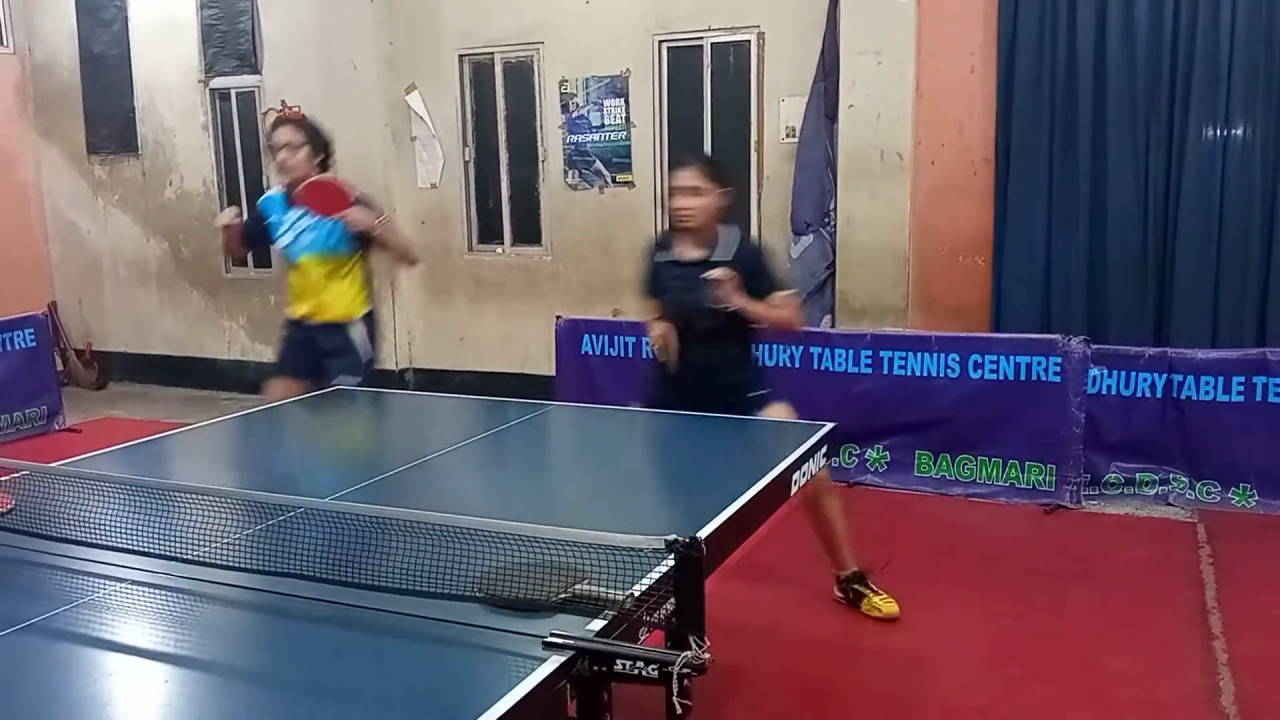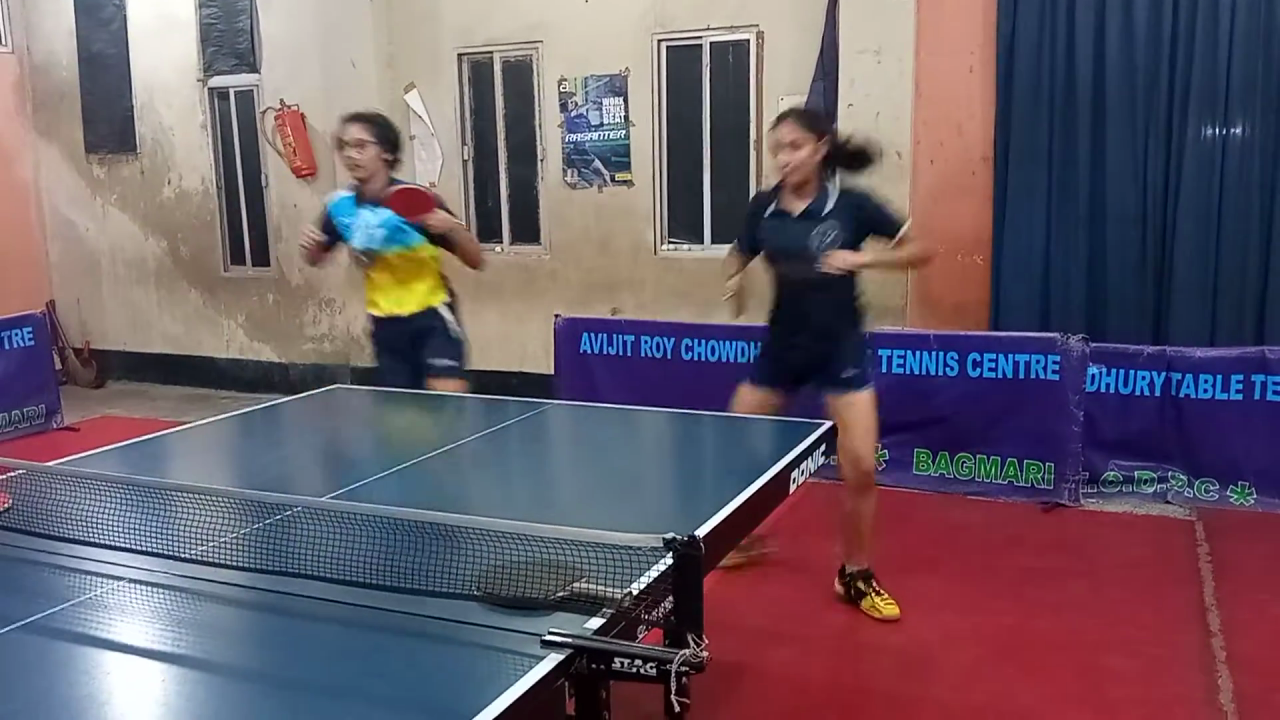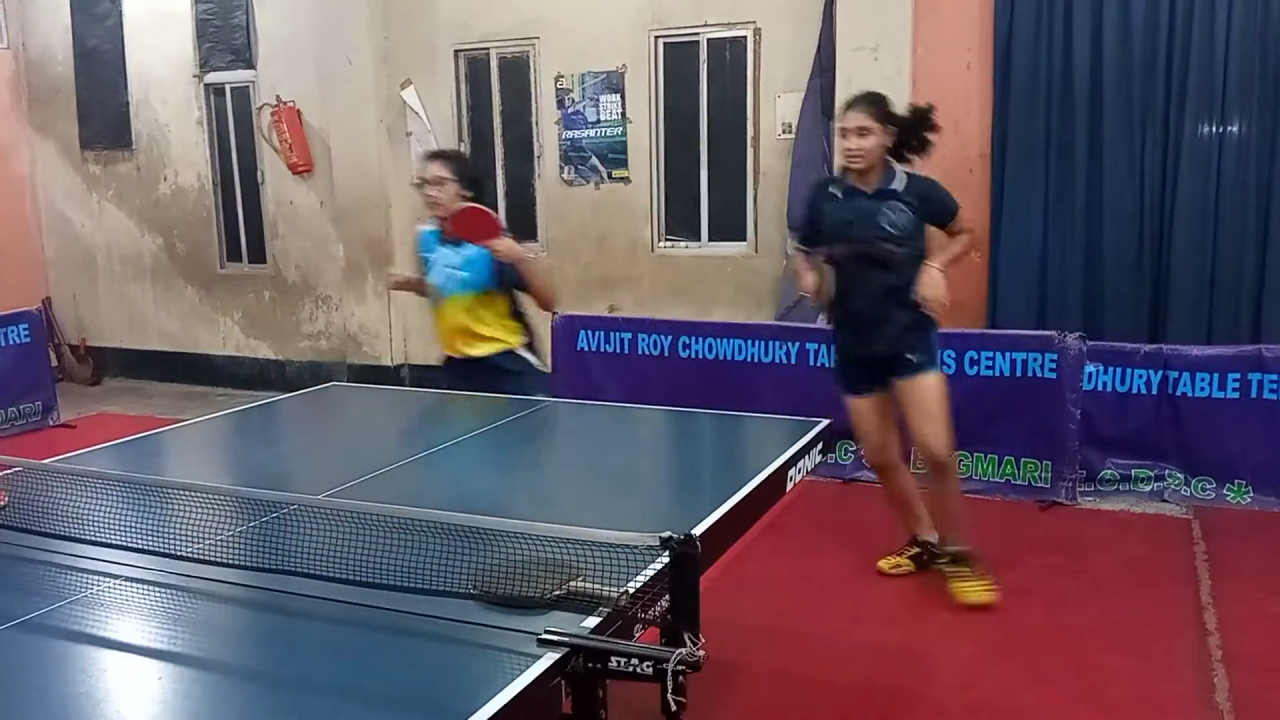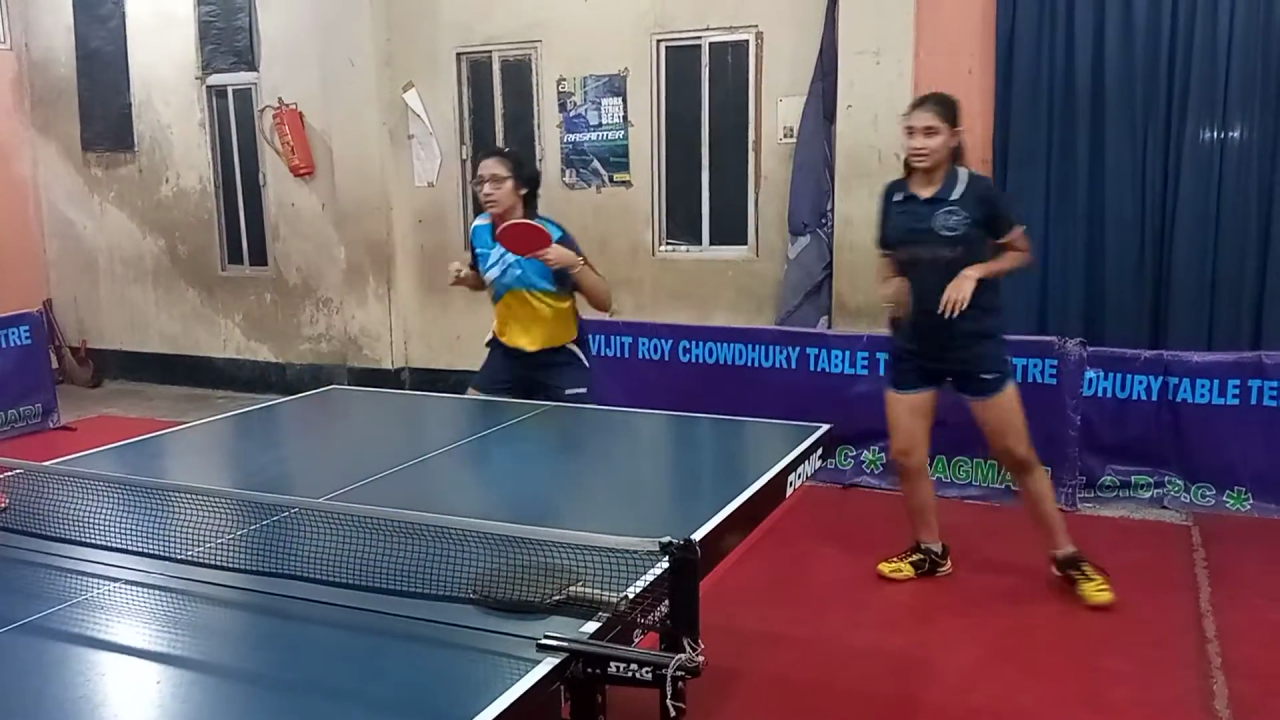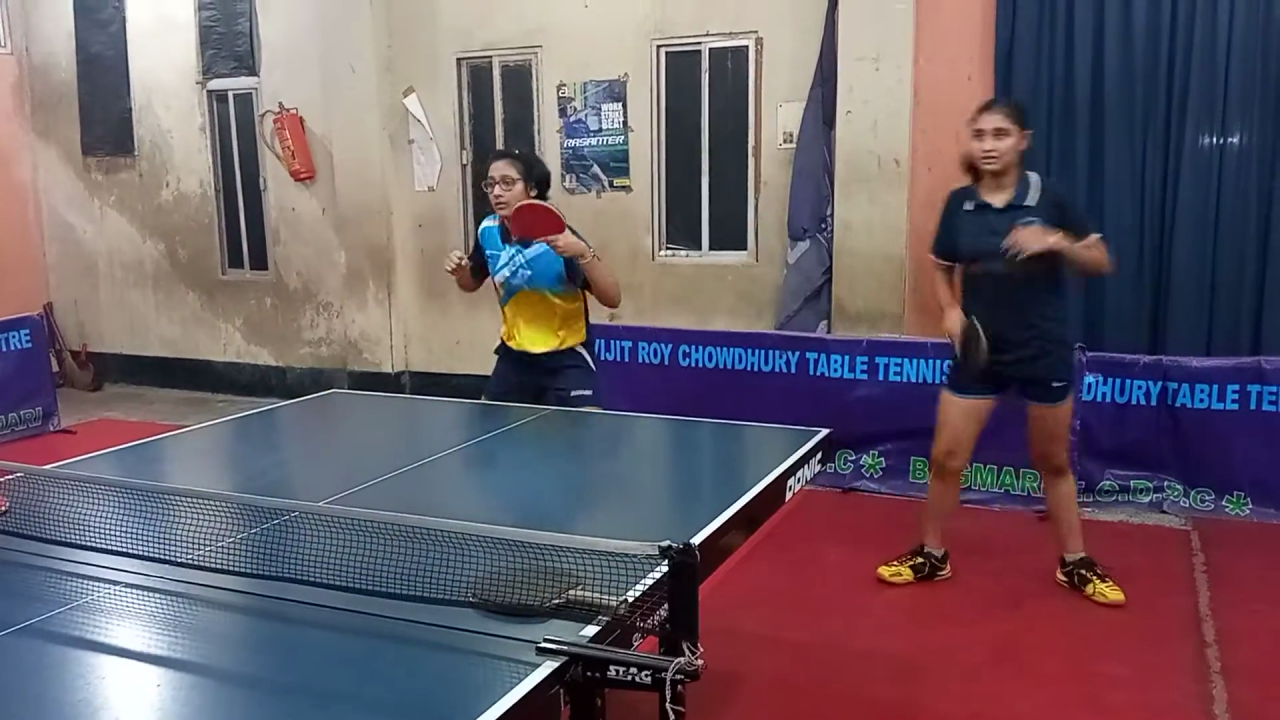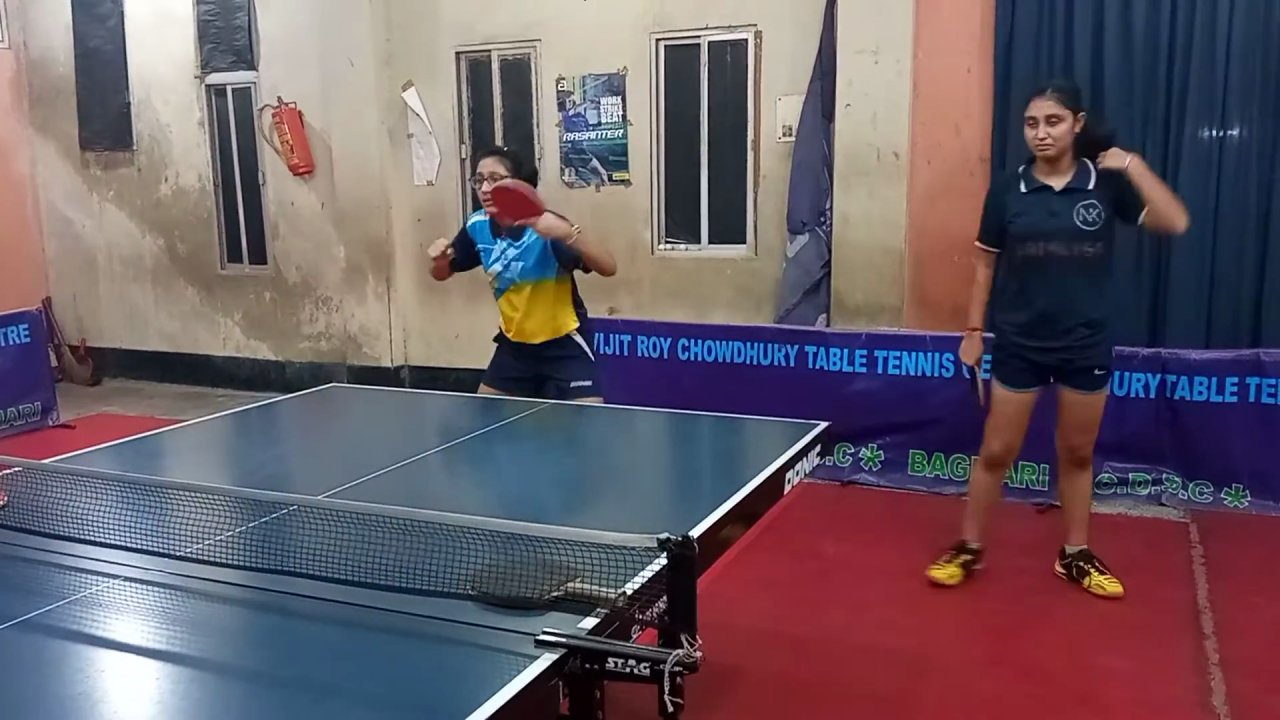
dt=0.2s
person 1, frame 1
left shoulder: (747, 253)
right shoulder: (662, 253)
left elbow: (787, 320)
left wrist: (738, 302)
right wrist: (657, 328)
left hip: (743, 386)
right hip: (680, 387)
left knee: (815, 478)
left ankle: (849, 577)
person 1, frame 2
left shoulder: (854, 205)
right shoulder: (764, 208)
left elbow: (918, 250)
right elbow: (740, 256)
left wrist: (861, 259)
right wrist: (735, 278)
left hip: (841, 351)
right hip: (780, 351)
left knee: (861, 466)
left ankle: (855, 573)
right ankle: (748, 534)
person 1, frame 3
left shoulder: (919, 190)
right shoulder: (821, 195)
left elbow: (964, 234)
right elbow: (803, 256)
left wrist: (935, 266)
right wrist: (813, 275)
left hip: (909, 335)
right hip: (850, 342)
left knee: (936, 451)
right knee: (881, 457)
left ankle: (956, 554)
right ankle: (925, 541)
person 1, frame 4
left shoulder: (980, 192)
right shoulder: (894, 197)
left elbow: (1016, 250)
left wrist: (973, 273)
right wrist: (892, 285)
left hip: (977, 345)
right hip: (913, 346)
left knee: (1019, 457)
right knee: (906, 456)
left ankle: (1066, 556)
right ankle: (931, 550)
person 1, frame 5
left shoulder: (1049, 201)
right shoulder: (958, 205)
left elbow: (1103, 264)
right elbow: (944, 273)
left wrist: (1054, 242)
right wrist: (953, 314)
left hip: (1045, 355)
right hip: (978, 354)
left knee: (1055, 462)
right knee: (945, 459)
left ankle: (1076, 562)
right ankle: (931, 555)
person 1, frame 6
left shoulder: (1107, 185)
right shoulder: (1007, 189)
left elbow: (1176, 224)
right elbow: (985, 264)
left wrist: (1132, 165)
right wrist: (973, 330)
left hip: (1086, 343)
right hip: (1019, 343)
left knee: (1077, 454)
right knee: (996, 453)
left ankle: (1076, 555)
right ankle: (968, 548)
person 2, frame 1
right shoulder: (270, 205)
left elbow: (409, 257)
right elbow: (238, 252)
left wrist: (375, 224)
right wrist: (229, 229)
left hip: (346, 327)
right hip: (301, 327)
person 2, frame 2
right shoulder: (339, 205)
left elbow: (476, 261)
right elbow: (319, 256)
left wrist: (453, 228)
right wrist: (311, 248)
left hip: (430, 319)
right hip: (386, 325)
person 2, frame 3
left shoulder: (493, 241)
right shoulder: (427, 237)
left elbow: (548, 301)
left wrist: (522, 257)
right wrist: (410, 283)
left hip: (508, 359)
right hip: (459, 363)
person 2, frame 4
left shoulder: (552, 238)
right shoulder: (480, 230)
left elbow: (604, 302)
left wrist: (573, 263)
right wrist: (465, 278)
left hip: (558, 353)
right hip: (506, 350)
person 2, frame 5
left shoulder: (560, 239)
right shoulder: (488, 232)
left elbow: (612, 299)
right elbow: (471, 284)
left wrist: (584, 253)
right wrist: (459, 271)
left hip: (566, 357)
right hip: (515, 354)
person 2, frame 6
left shoulder: (547, 226)
right shoulder: (477, 227)
left elbow: (609, 267)
right elbow: (442, 271)
left wrist: (568, 233)
right wrist: (439, 255)
left hip: (563, 344)
right hip: (515, 344)
